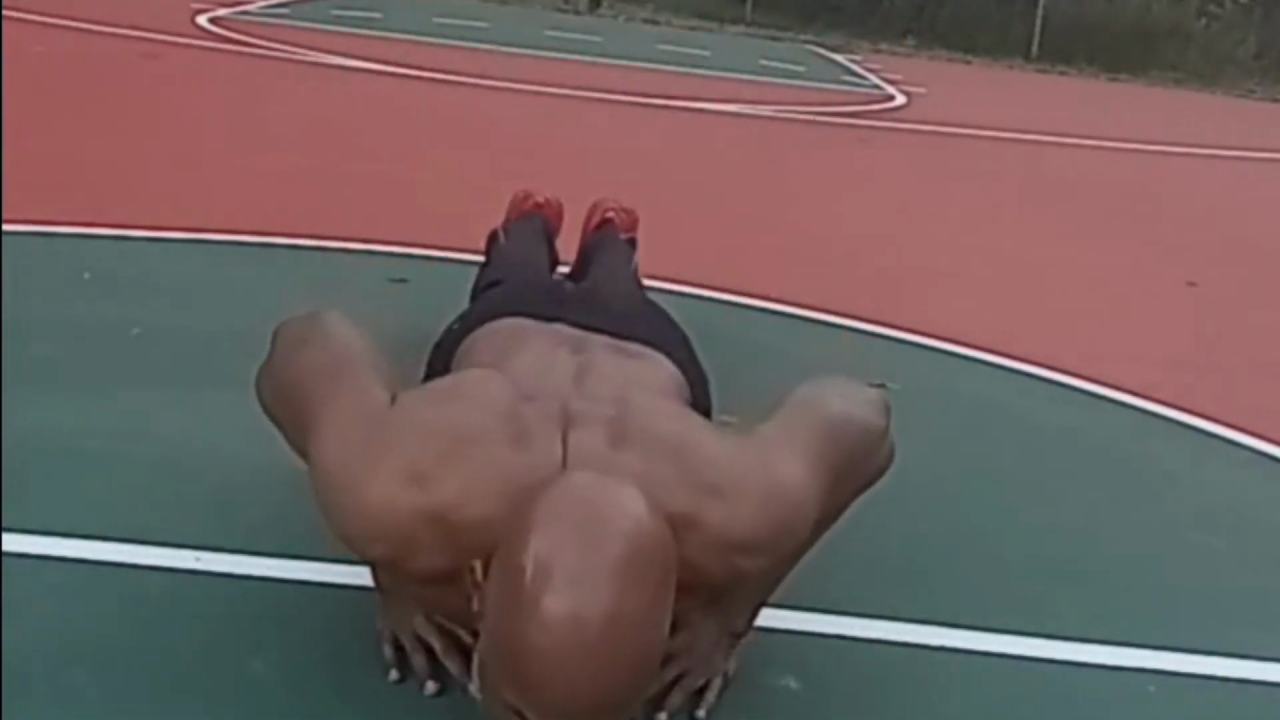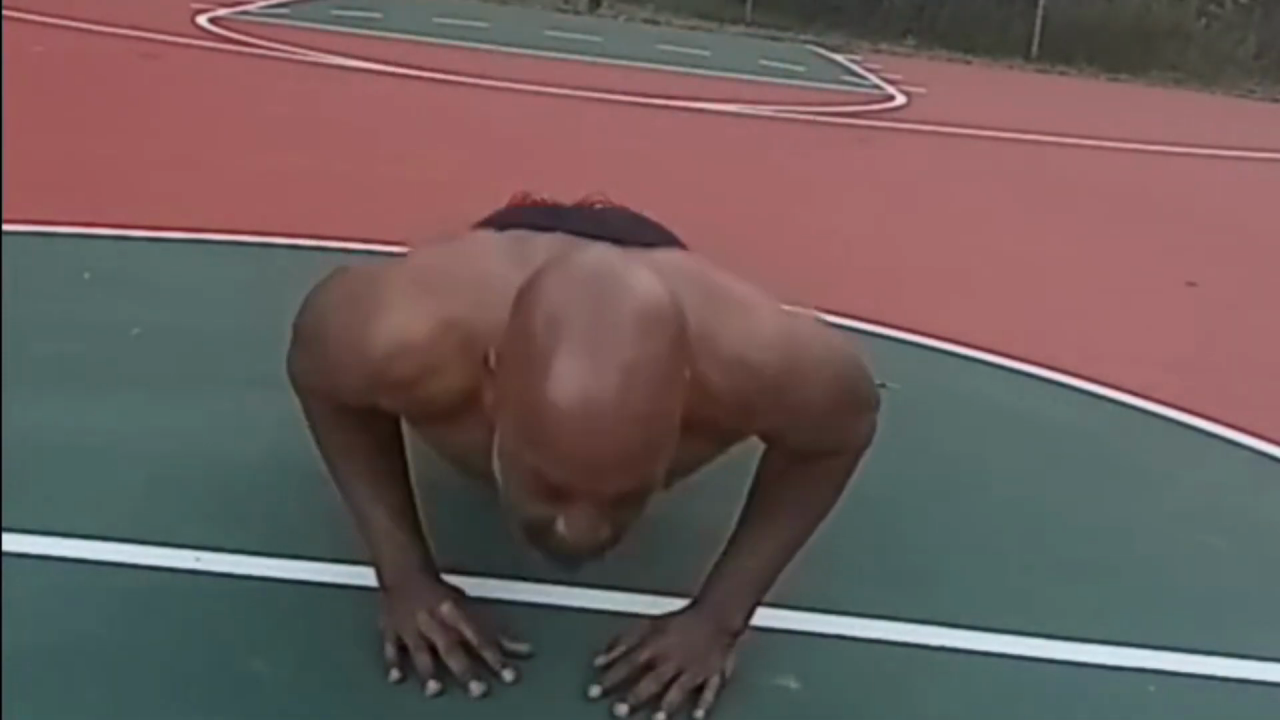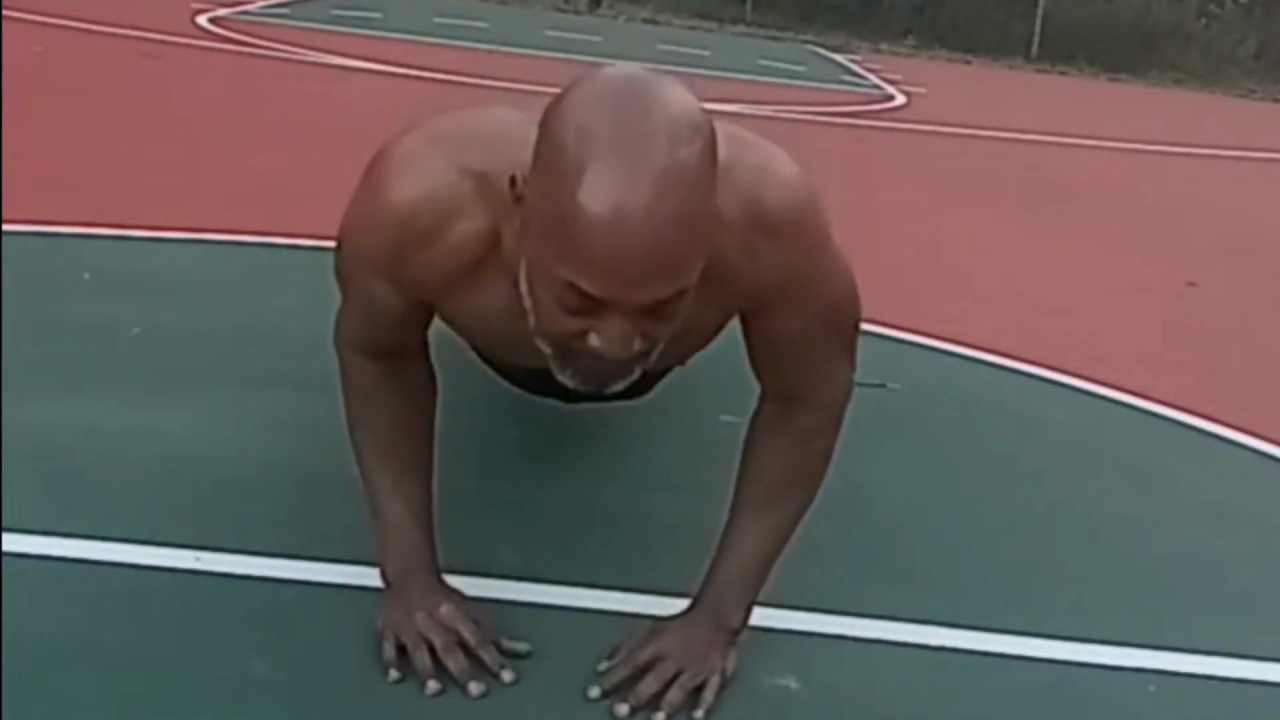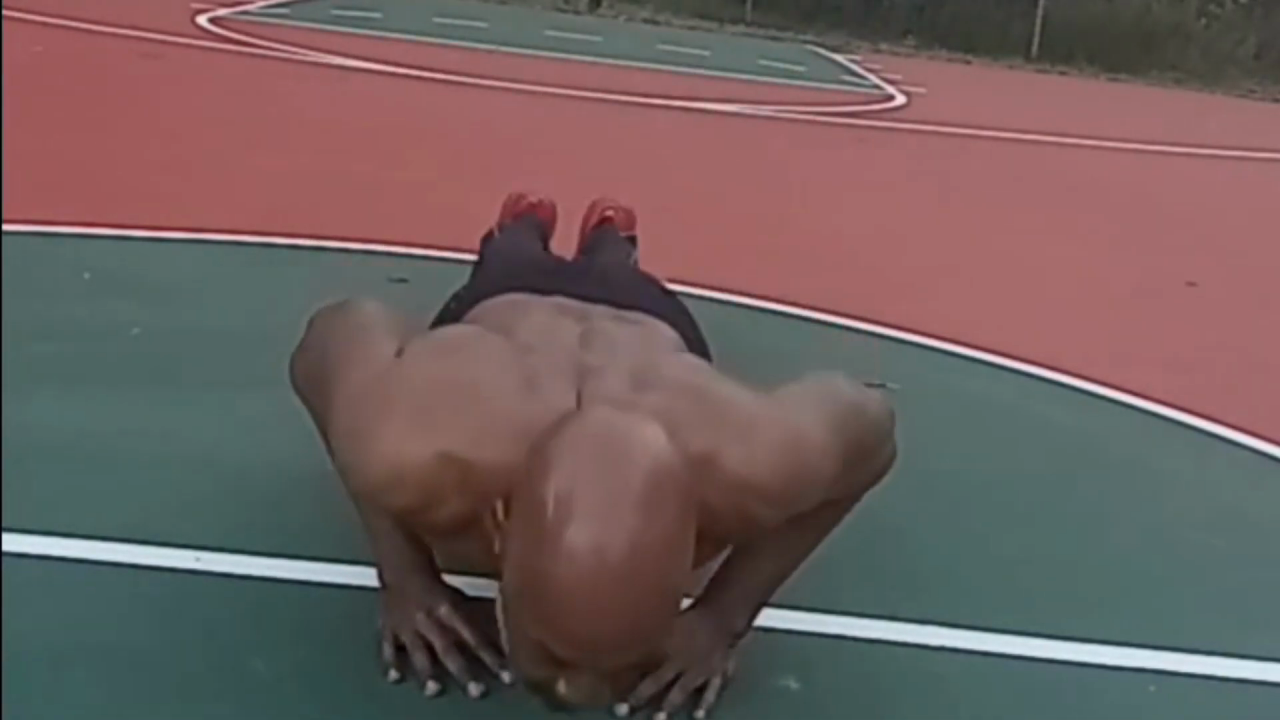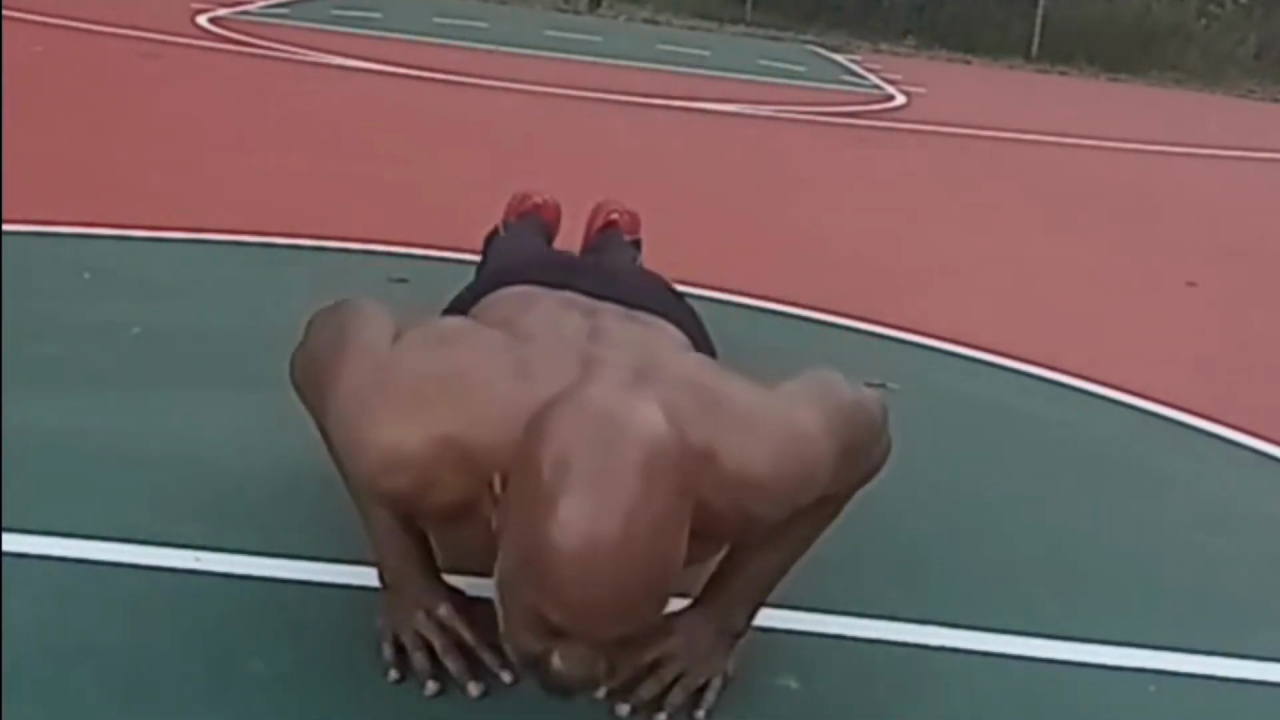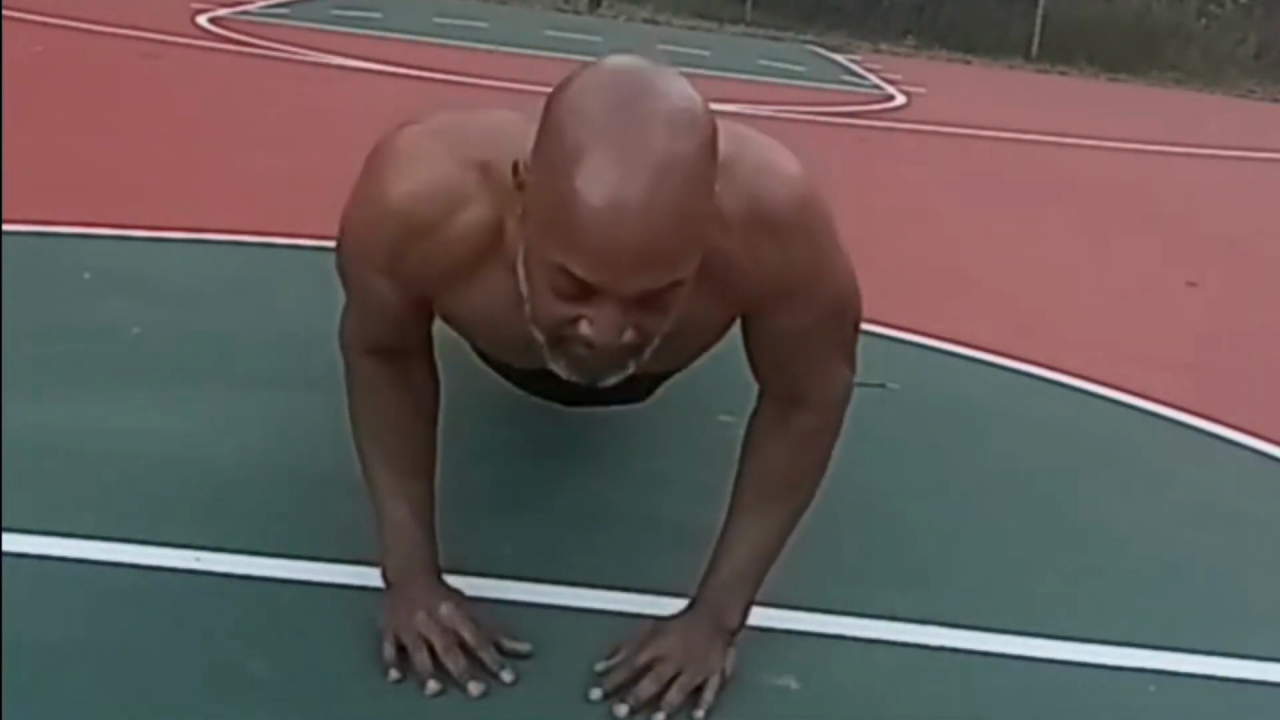
dt=0.3s
person 1, frame 1
left shoulder: (731, 522)
right shoulder: (399, 505)
left elbow: (870, 425)
right elbow: (300, 347)
left wrist: (726, 622)
right wrist: (394, 587)
left hip: (649, 352)
right hip: (494, 338)
left ankle: (609, 235)
right ankle: (530, 224)
person 1, frame 2
left shoulder: (748, 355)
right shoulder: (406, 339)
left elbow: (844, 429)
right elbow: (317, 376)
left wrist: (718, 620)
right wrist: (404, 579)
left ankle: (602, 226)
right ankle: (520, 229)
person 1, frame 3
left shoulder: (769, 216)
right shoulder: (419, 202)
left elbow: (807, 399)
right elbow: (375, 353)
left wrist: (721, 614)
right wrist: (408, 576)
person 1, frame 4
left shoulder: (749, 472)
right shoulder: (416, 458)
left elbow: (870, 421)
right elbow: (344, 329)
left wrist: (722, 621)
right wrist: (403, 581)
left hip: (651, 333)
right hip: (496, 320)
left ankle: (609, 233)
right ankle: (524, 226)
person 1, frame 5
left shoulder: (746, 470)
right shoulder: (410, 444)
left elbow: (865, 424)
right elbow: (338, 332)
left wrist: (722, 621)
right wrist: (404, 579)
left hip: (656, 328)
right hip: (499, 315)
left ankle: (613, 236)
right ankle: (526, 225)
person 1, frame 6
left shoulder: (772, 214)
right shoulder: (419, 197)
left elbow: (809, 398)
right elbow: (379, 351)
left wrist: (719, 613)
right wrist: (408, 575)
